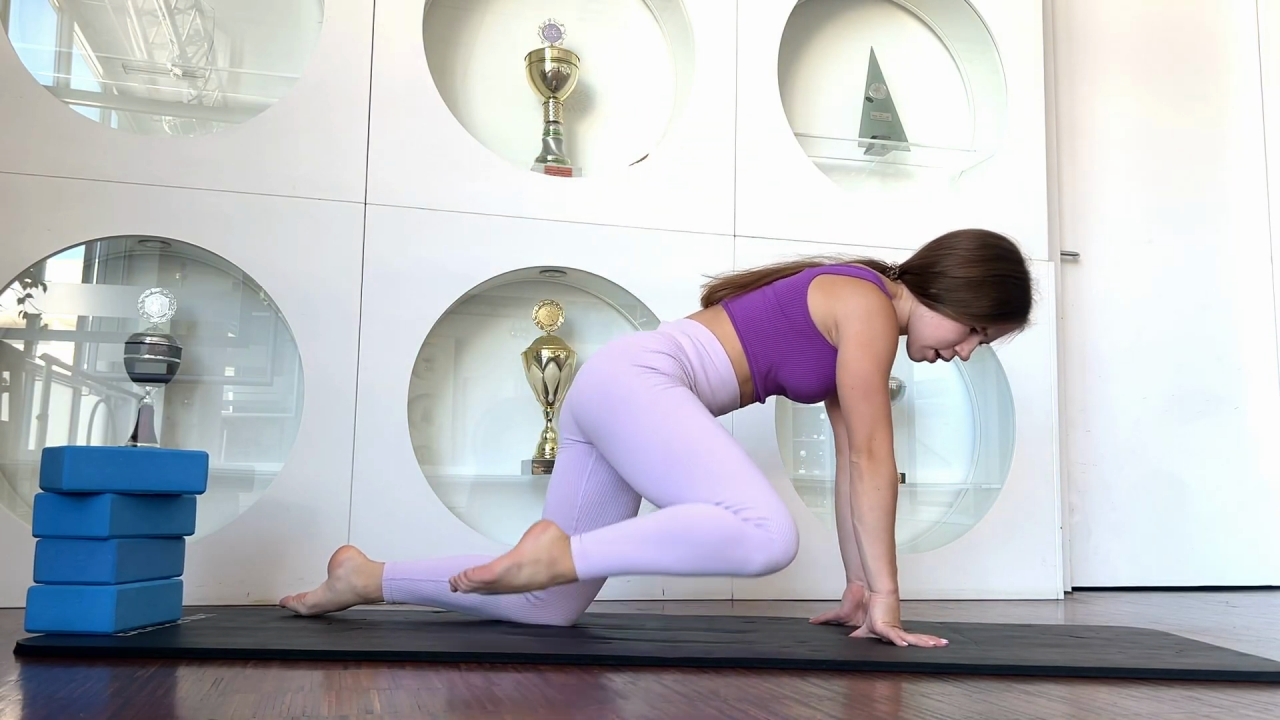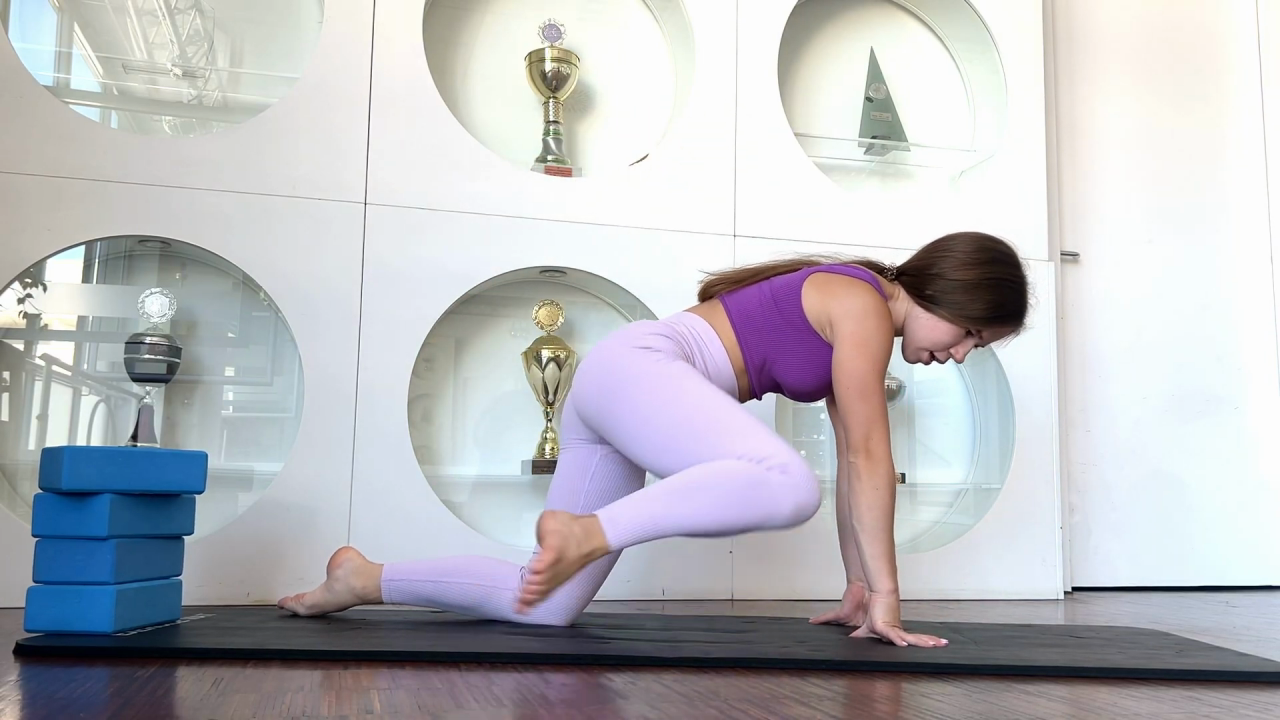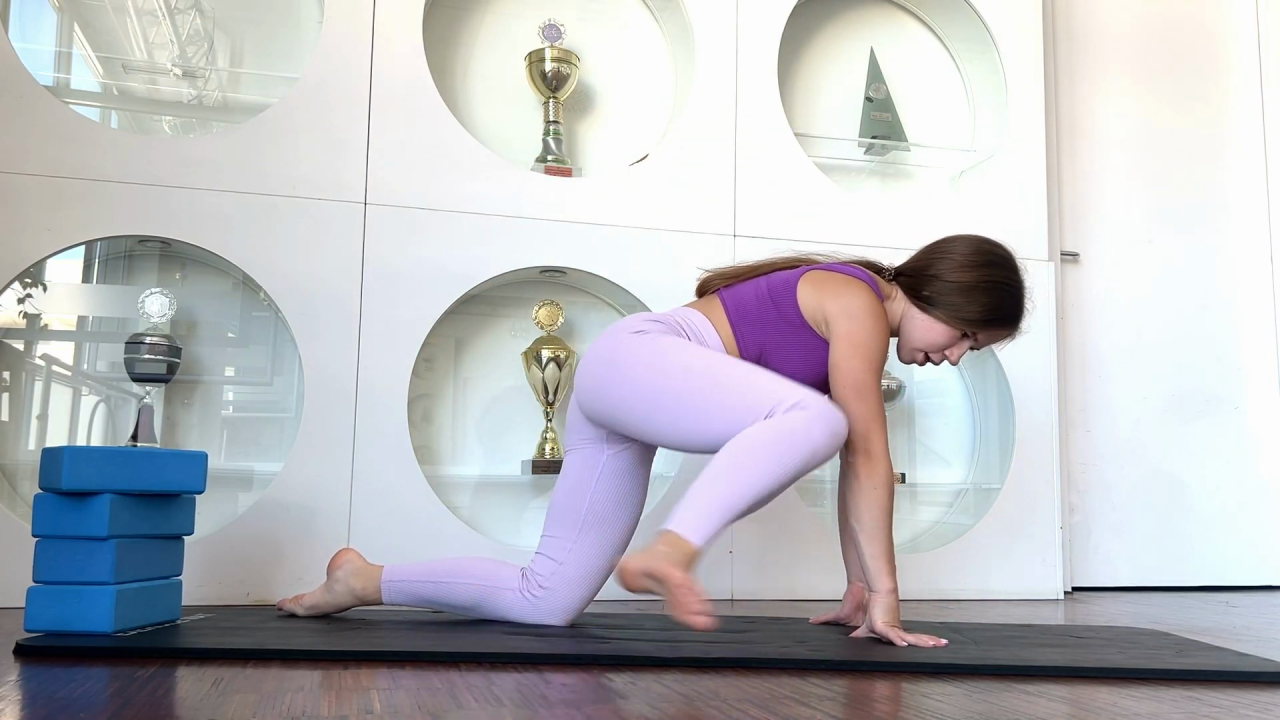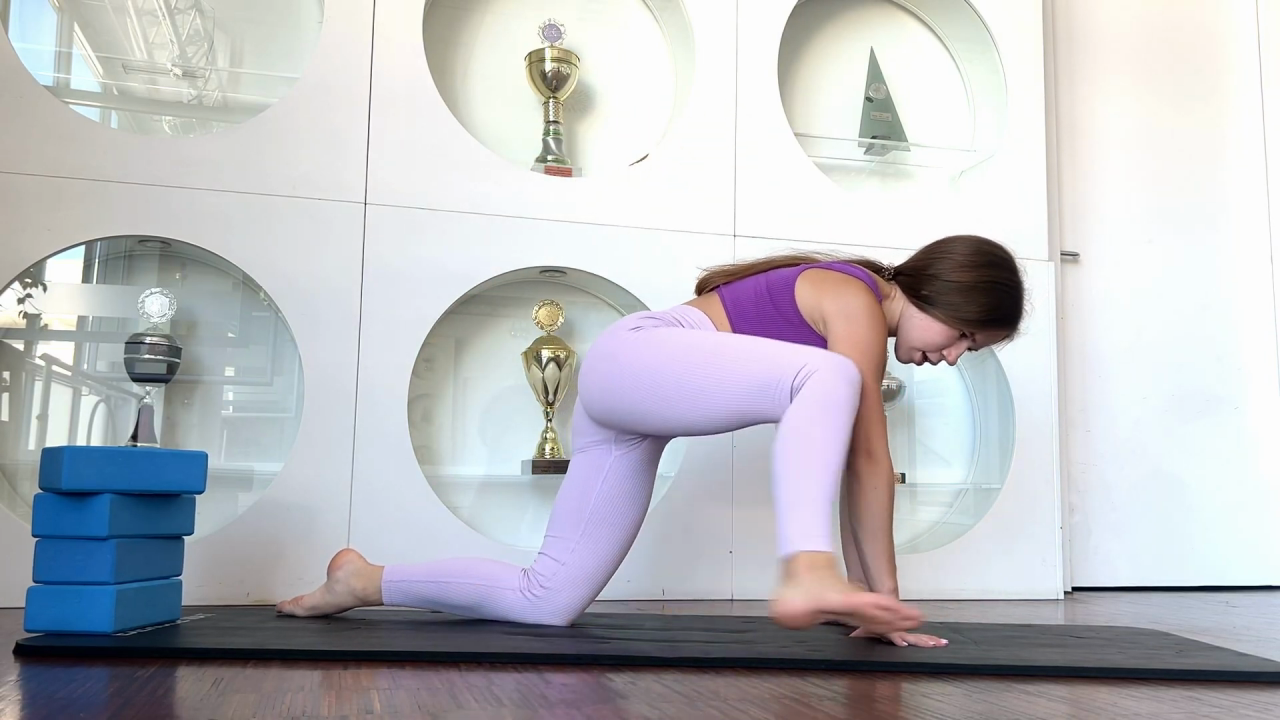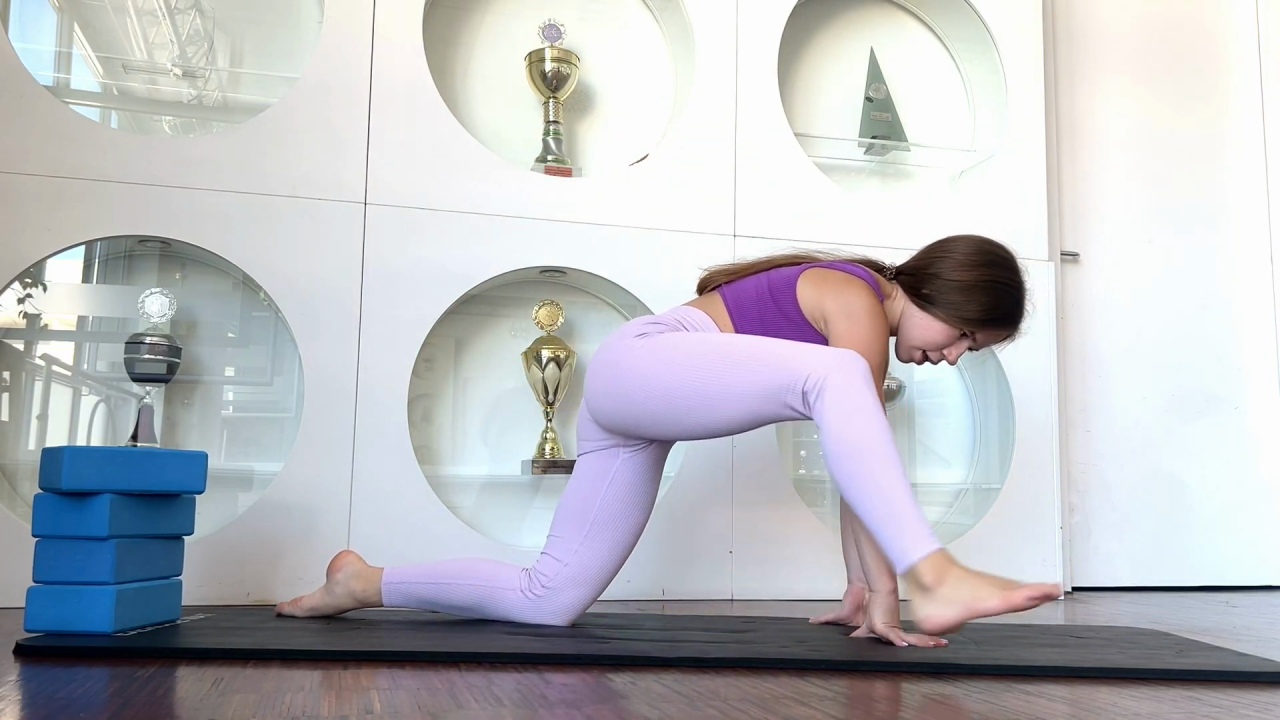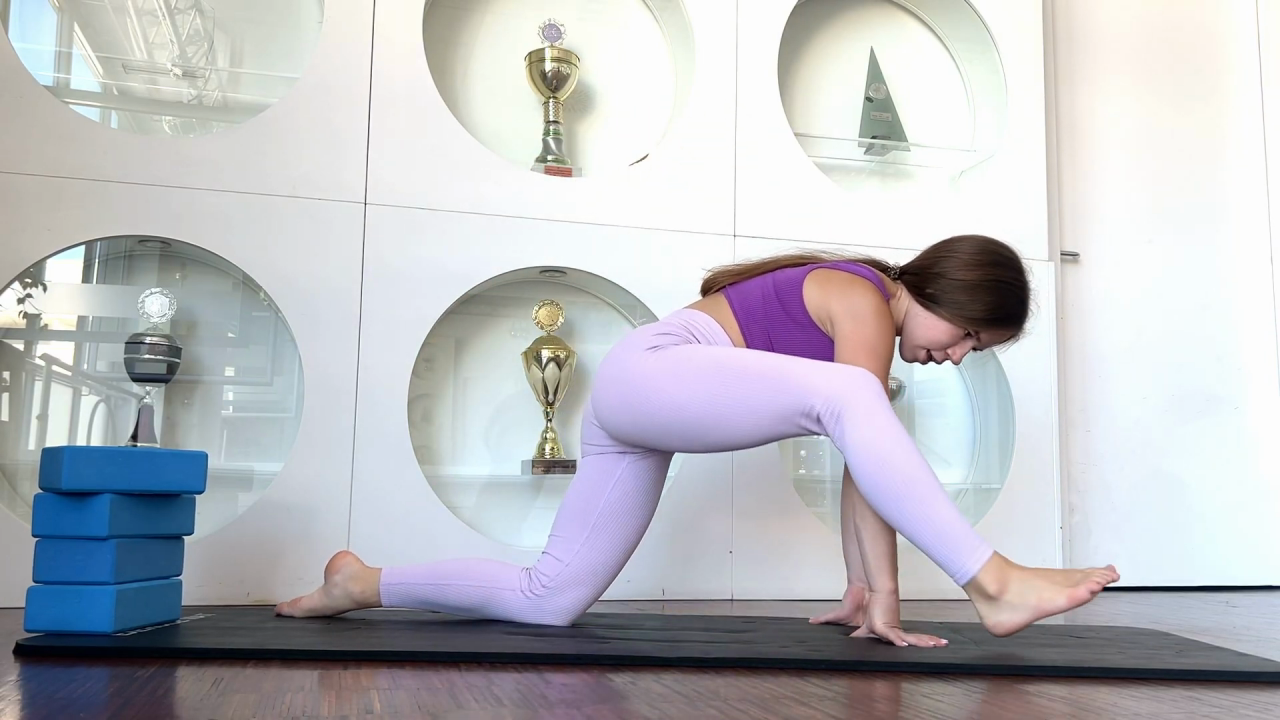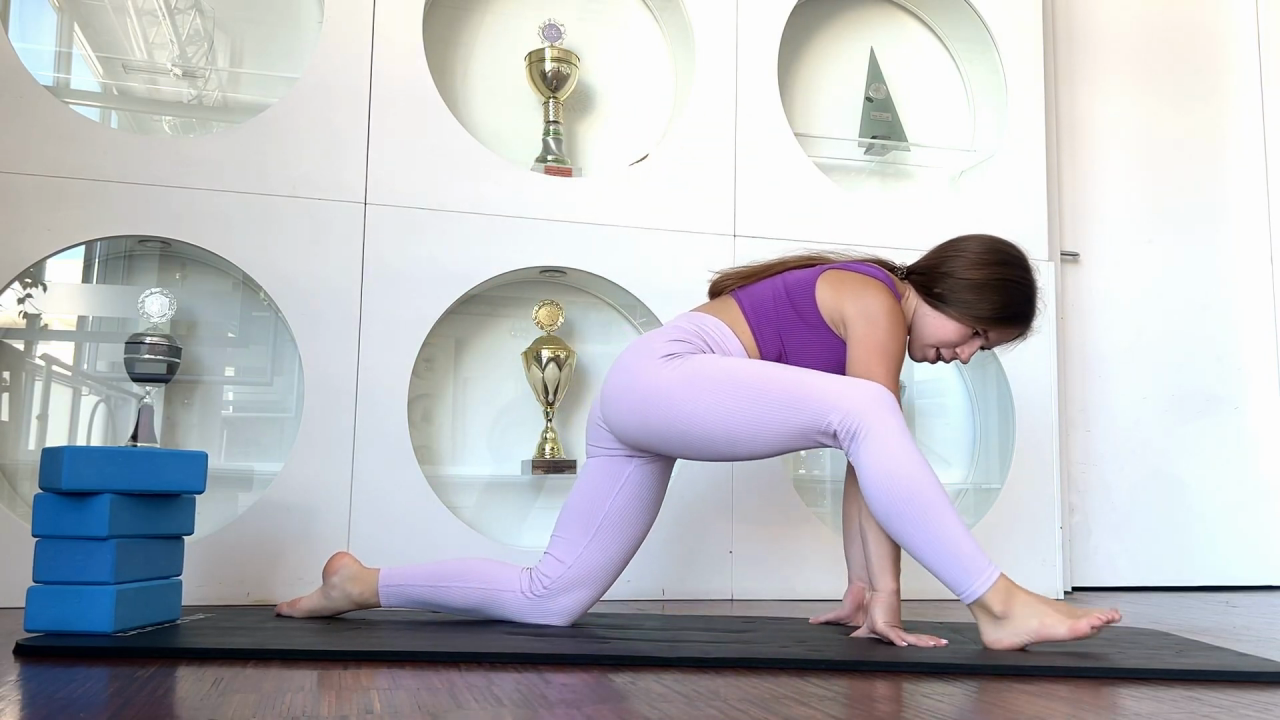
dt=0.1s
person 1, frame 1
left shoulder: (856, 313)
right shoulder: (869, 306)
left elbow: (851, 461)
right elbow: (870, 459)
left wrist: (860, 591)
right wrist: (885, 594)
left hip: (616, 400)
right hip: (632, 375)
left knee: (548, 604)
right knee: (767, 539)
left ankle: (365, 579)
right ankle: (557, 550)
person 1, frame 2
left shoulder: (852, 312)
right shoulder: (864, 305)
left elbow: (854, 461)
right elbow: (869, 459)
left wrist: (860, 591)
right wrist: (886, 595)
left hip: (617, 393)
right hip: (633, 366)
left knee: (549, 604)
right knee: (787, 485)
left ankle: (364, 580)
right ankle: (587, 530)
person 1, frame 3
left shoulder: (858, 320)
right shoulder: (857, 303)
left elbow: (854, 465)
right elbow: (868, 455)
left wrist: (866, 594)
right wrist: (885, 591)
left hip: (623, 409)
right hip: (629, 358)
left knee: (546, 602)
right knee: (813, 420)
left ankle: (361, 581)
right ankle: (672, 545)
person 1, frame 4
left shoulder: (857, 314)
right shoulder: (856, 301)
left elbow: (851, 463)
right elbow: (869, 456)
left wrist: (869, 592)
right wrist: (885, 589)
left hip: (628, 407)
right hip: (630, 357)
left knee: (547, 602)
right knee: (825, 380)
left ankle: (362, 582)
right ankle: (802, 569)
person 1, frame 5
left shoulder: (864, 320)
right shoulder: (856, 299)
left elbow: (851, 451)
left wrist: (865, 592)
right wrist: (883, 590)
left hip: (636, 411)
right hip: (638, 362)
left knee: (549, 602)
right knee: (830, 378)
left ankle: (362, 583)
right ankle: (937, 577)
person 1, frame 6
left shoulder: (867, 320)
right shoulder: (862, 302)
left elbow: (867, 459)
right elbow: (857, 414)
left wrist: (868, 592)
right wrist: (881, 593)
left hip: (638, 410)
right hip: (646, 369)
left knee: (550, 600)
right knee: (841, 395)
left ankle: (363, 584)
right ankle: (993, 586)
person 1, frame 7
left shoulder: (866, 310)
right shoulder: (877, 303)
left elbow: (866, 465)
right elbow: (867, 434)
left wrist: (863, 593)
right wrist: (883, 596)
left hip: (642, 413)
right hip: (656, 378)
left knee: (551, 601)
right knee: (861, 413)
left ankle: (362, 584)
right ankle: (1000, 606)
